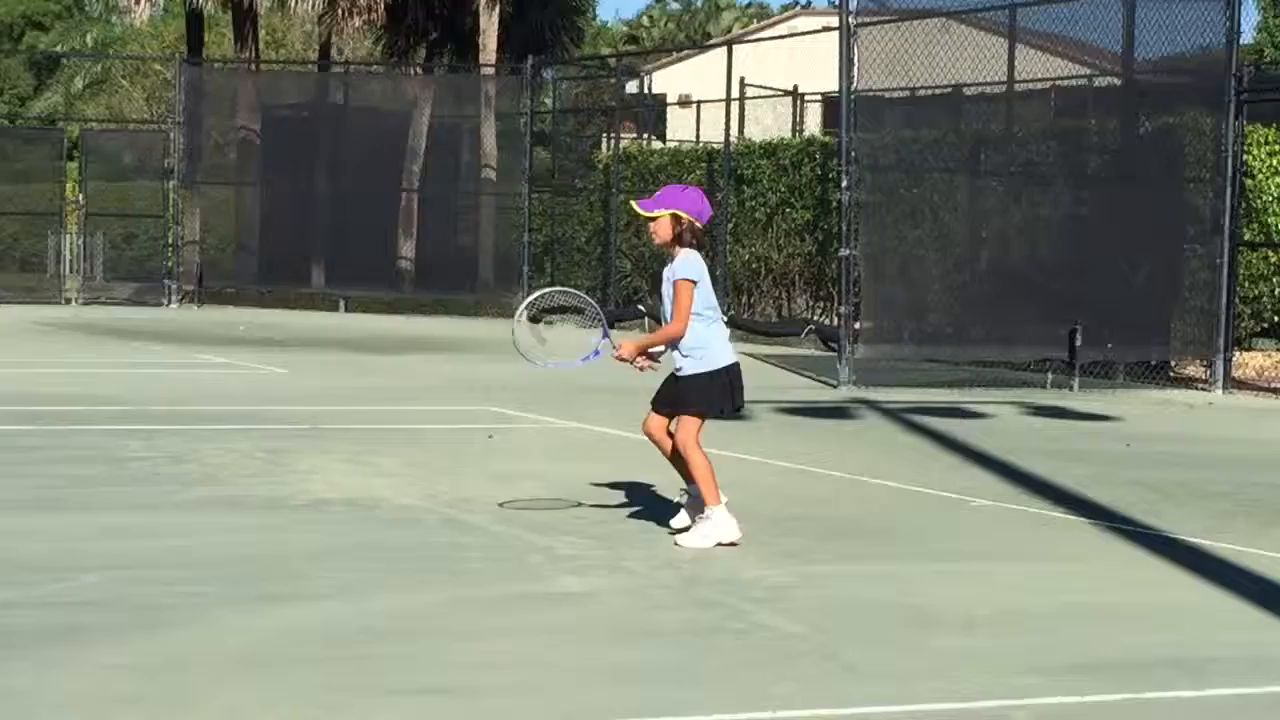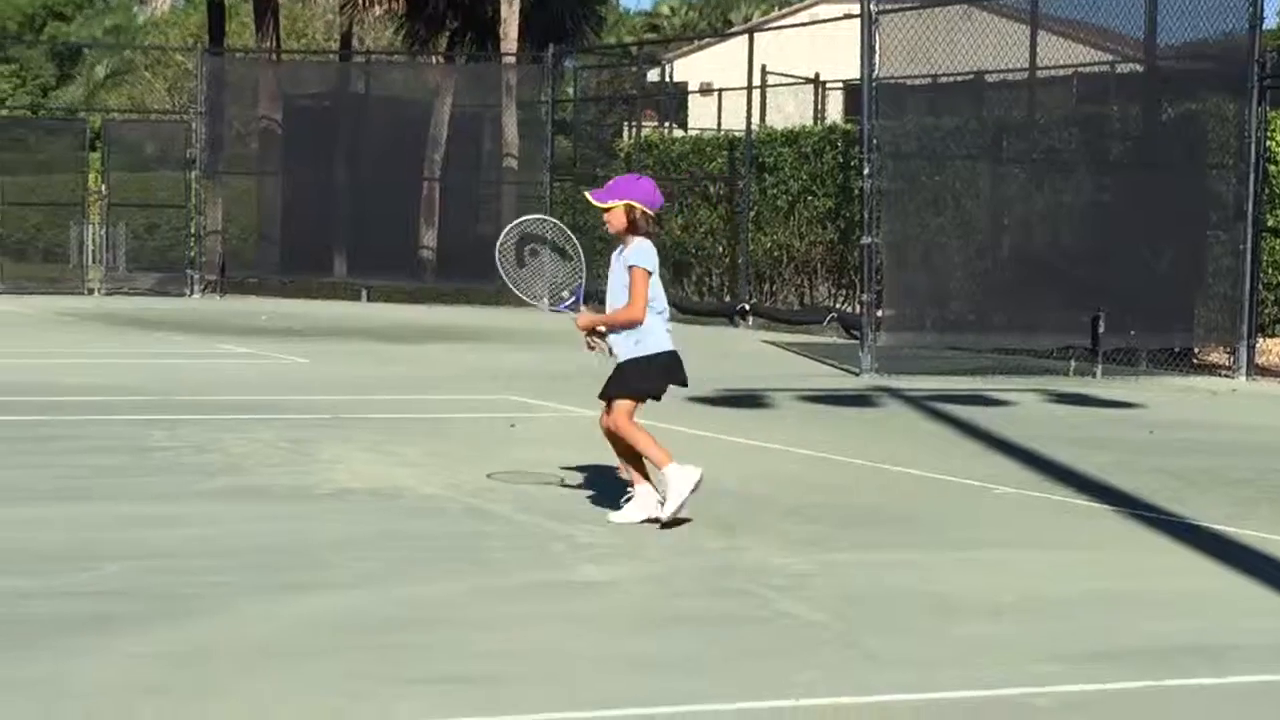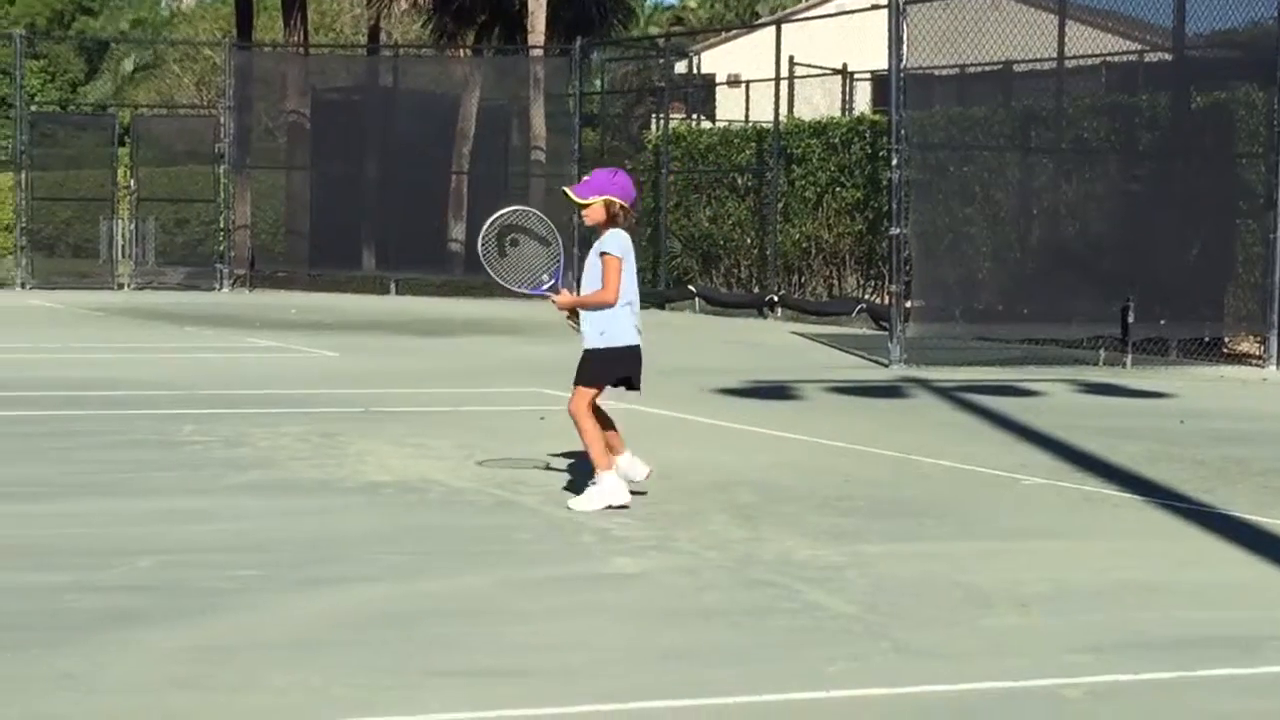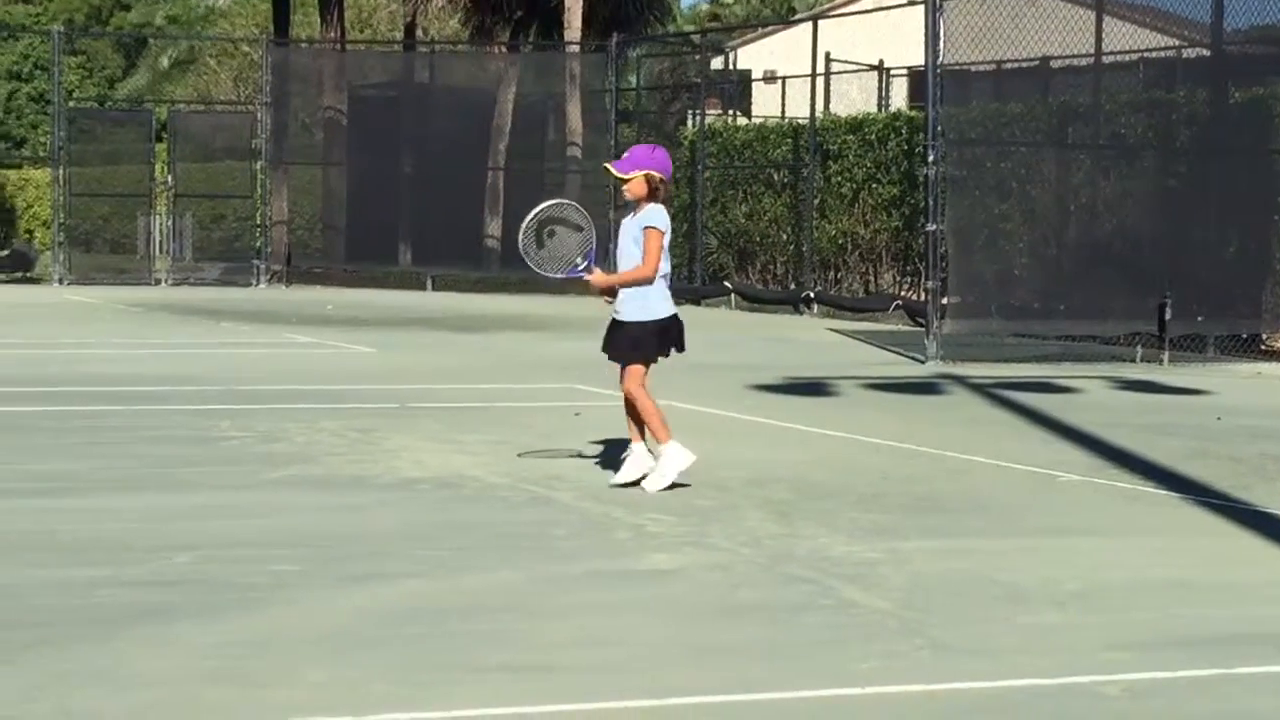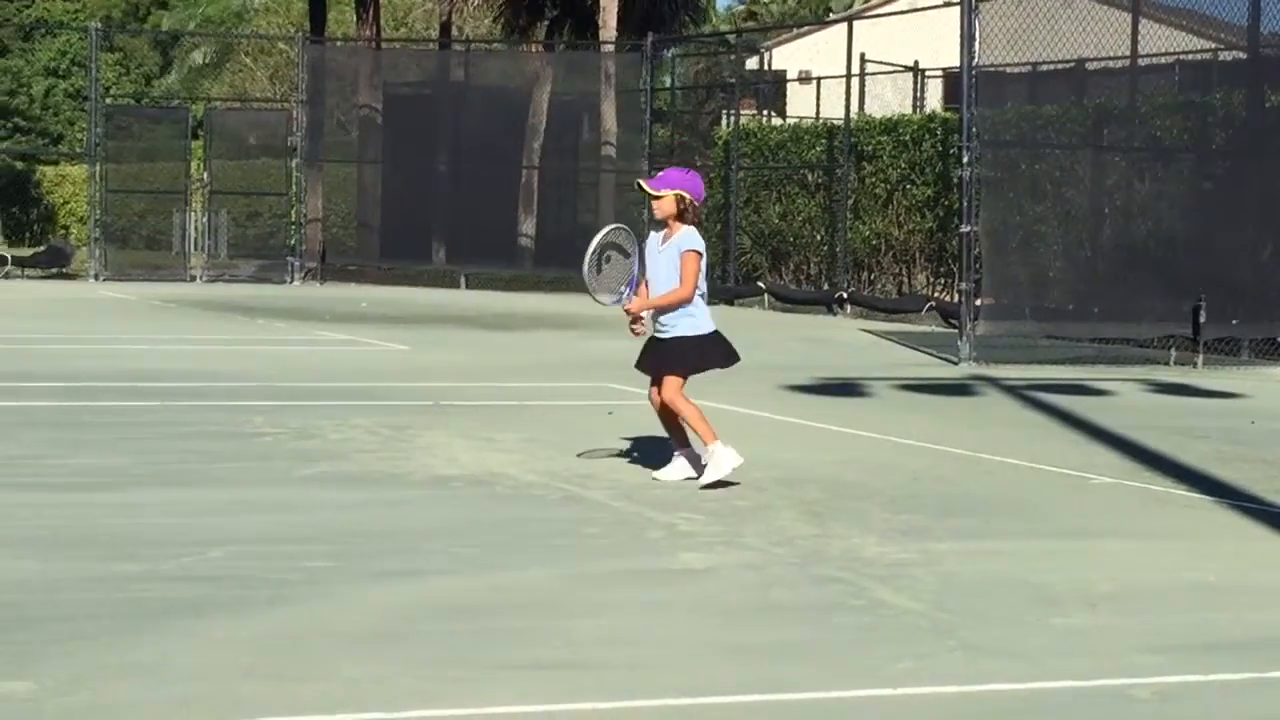
dt=0.4s
person 1, frame 1
left shoulder: (685, 265)
right shoulder: (681, 262)
left elbow: (677, 327)
left wrist: (636, 347)
right wrist: (651, 352)
left hip: (707, 368)
right hip: (691, 367)
left knee: (686, 441)
right knee: (655, 427)
left ankle: (720, 519)
right ankle: (703, 495)
person 1, frame 2
left shoulder: (639, 254)
right shoulder: (621, 252)
left elbow: (636, 312)
left wrist: (595, 322)
right wrist: (602, 328)
left hip: (648, 352)
right hip: (633, 353)
left knee: (618, 419)
right knee: (610, 421)
left ankle: (676, 471)
right ankle: (646, 495)
person 1, frame 3
left shoulder: (613, 241)
right shoulder: (605, 241)
left elbow: (609, 296)
left wrist: (571, 303)
right wrist: (579, 311)
left hip: (614, 343)
right hip: (603, 342)
left knee: (579, 406)
right knee: (584, 406)
left ankle: (609, 484)
right ankle: (624, 462)
person 1, frame 4
left shoulder: (654, 216)
right shoulder: (631, 218)
left elbow: (648, 270)
left wrist: (608, 280)
right wrist: (611, 286)
left hip: (650, 317)
right hip: (629, 315)
left knee: (633, 386)
right knee: (628, 385)
left ankle: (670, 451)
right ankle: (641, 455)
person 1, frame 5
left shoulder: (689, 239)
right shoulder: (654, 238)
left elbow: (686, 291)
right elbow: (647, 284)
left wrist: (644, 306)
right wrist: (638, 315)
left hip: (690, 330)
right hip: (663, 332)
left knee: (671, 395)
right knee: (657, 397)
left ankle: (719, 451)
right ankle: (685, 457)
